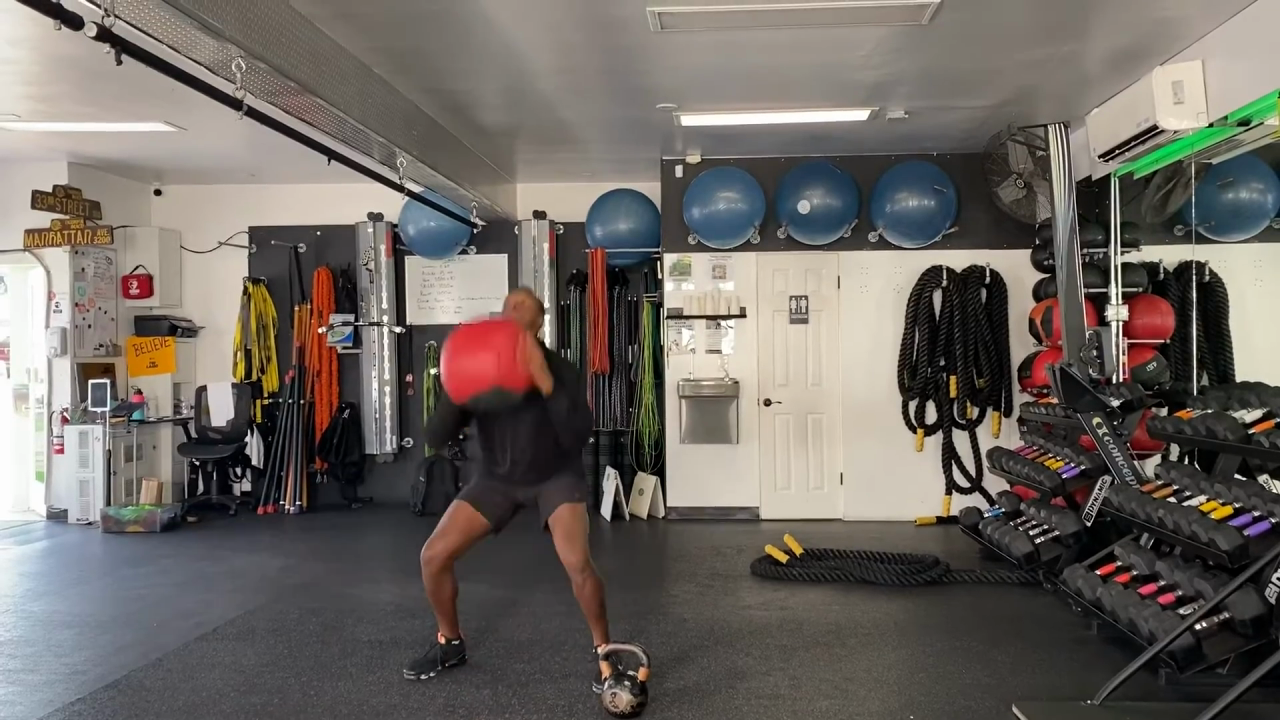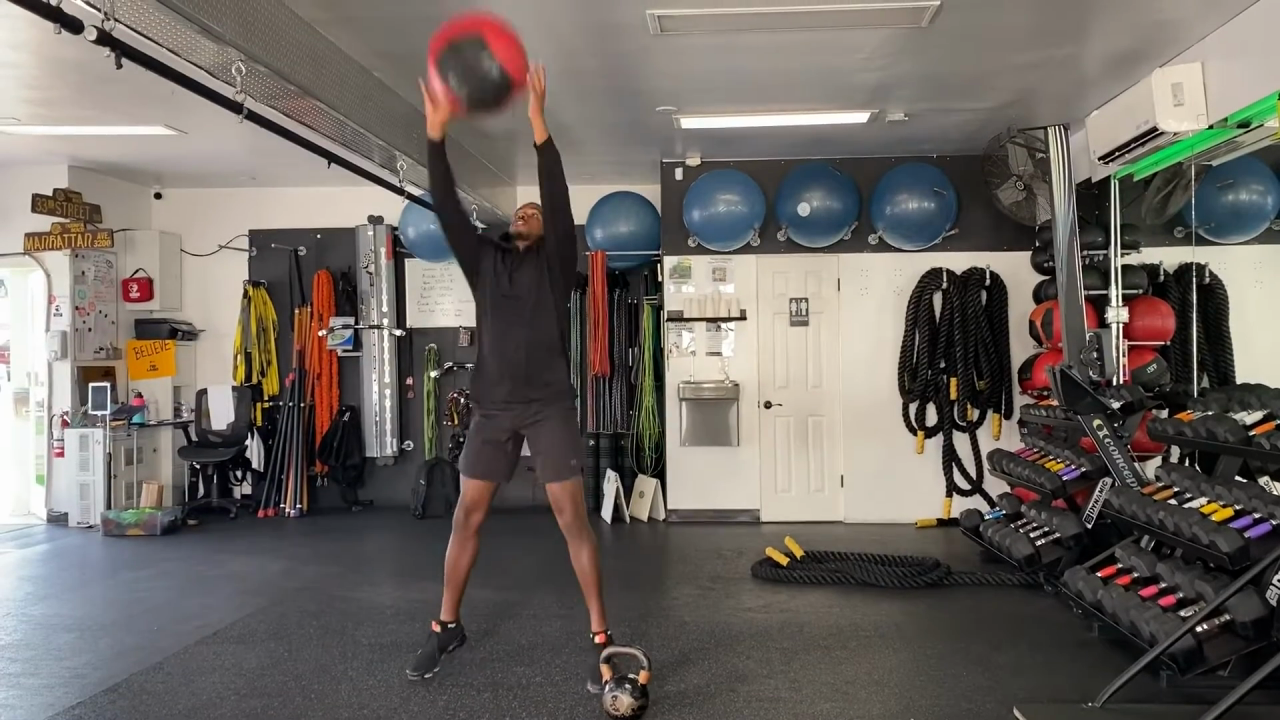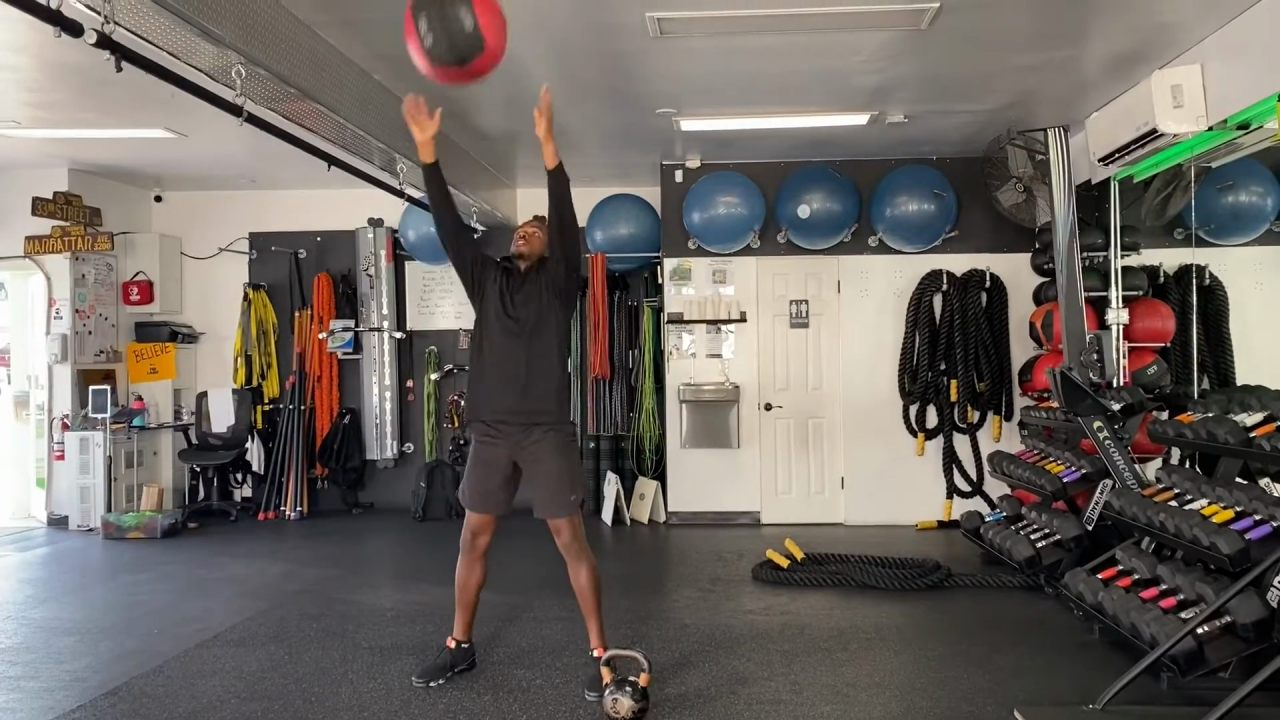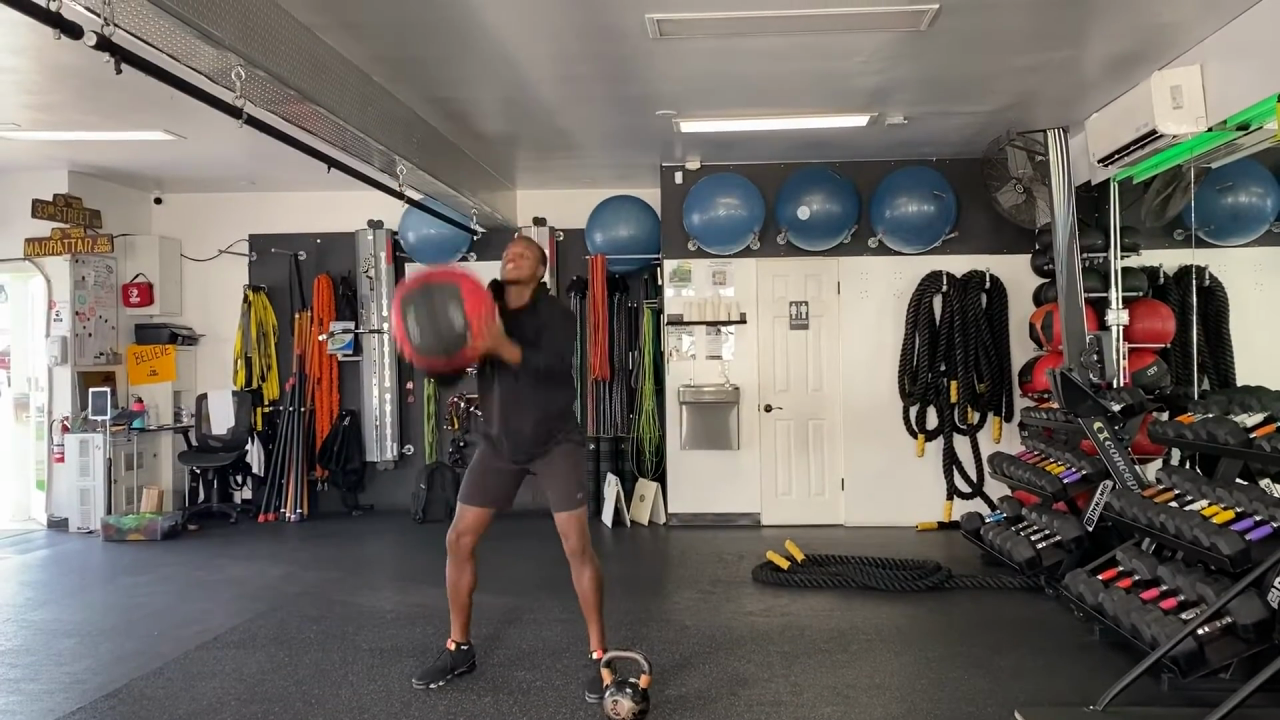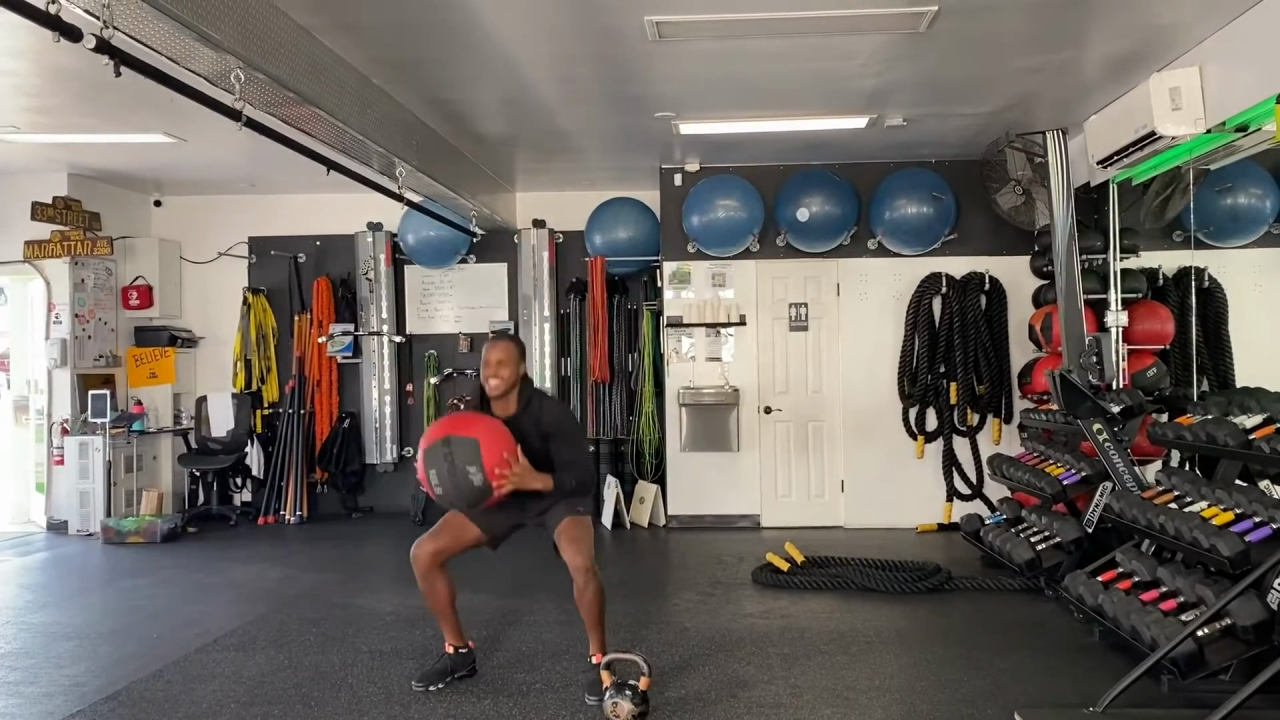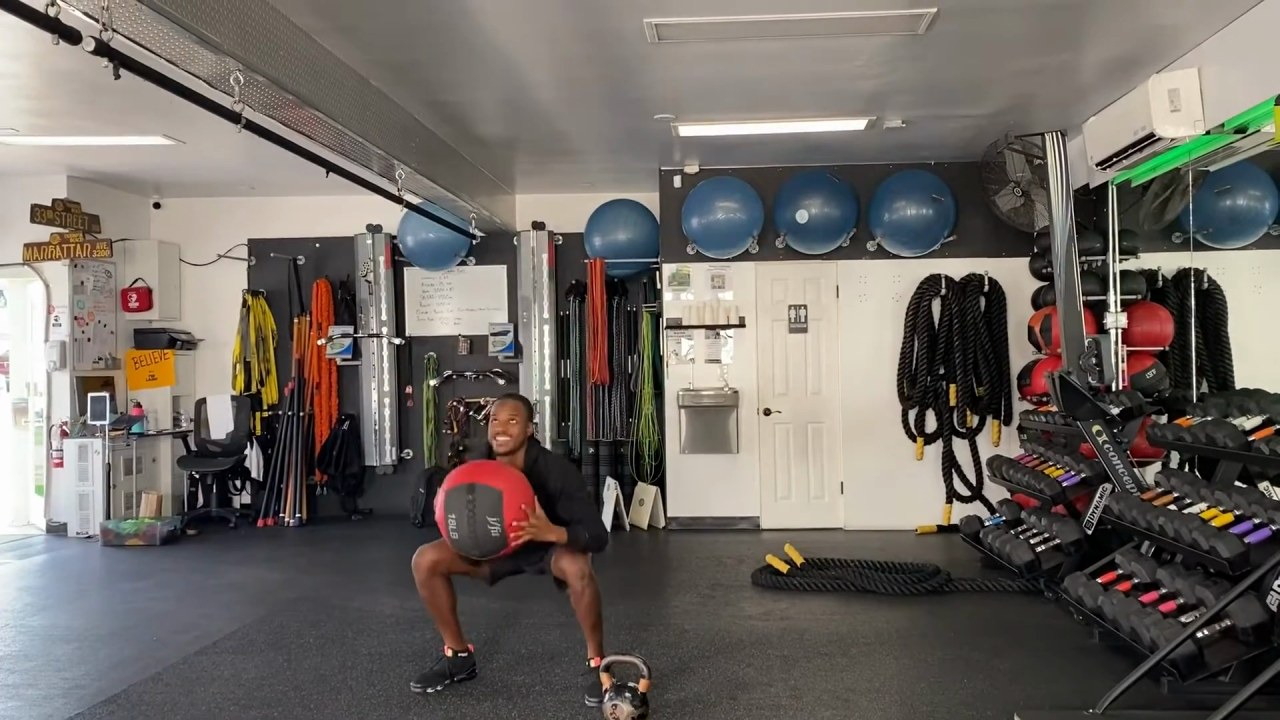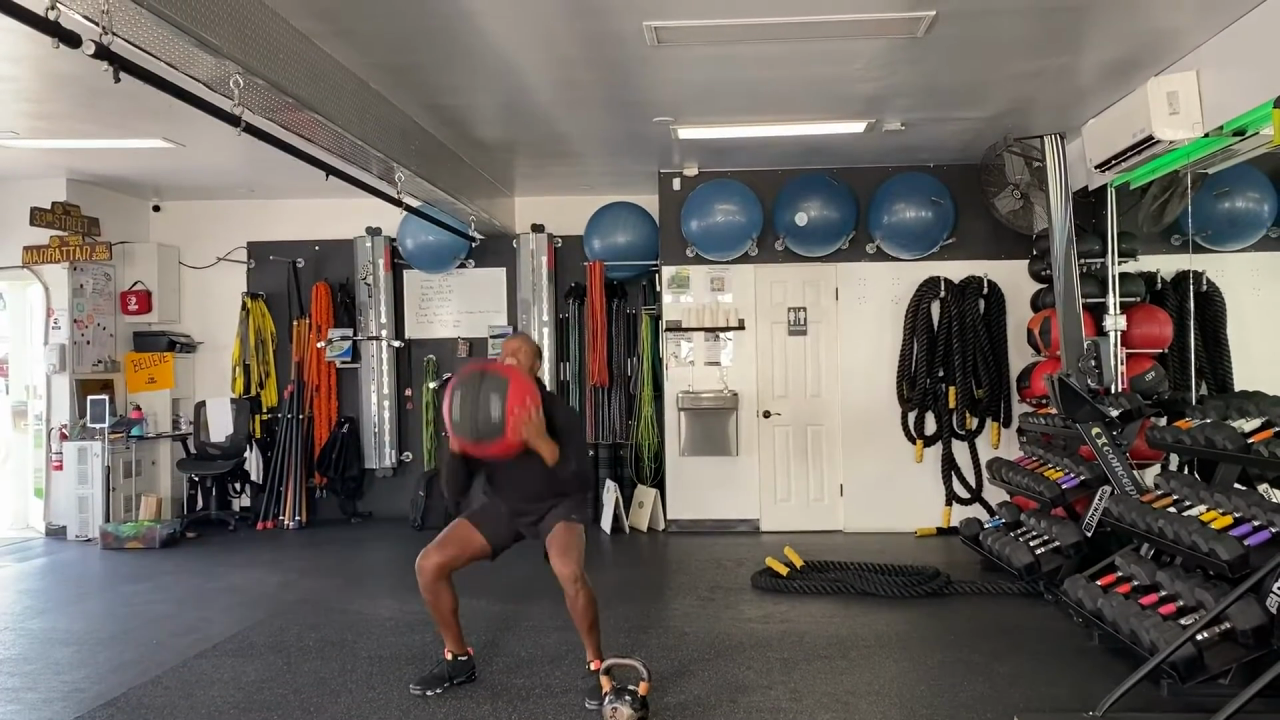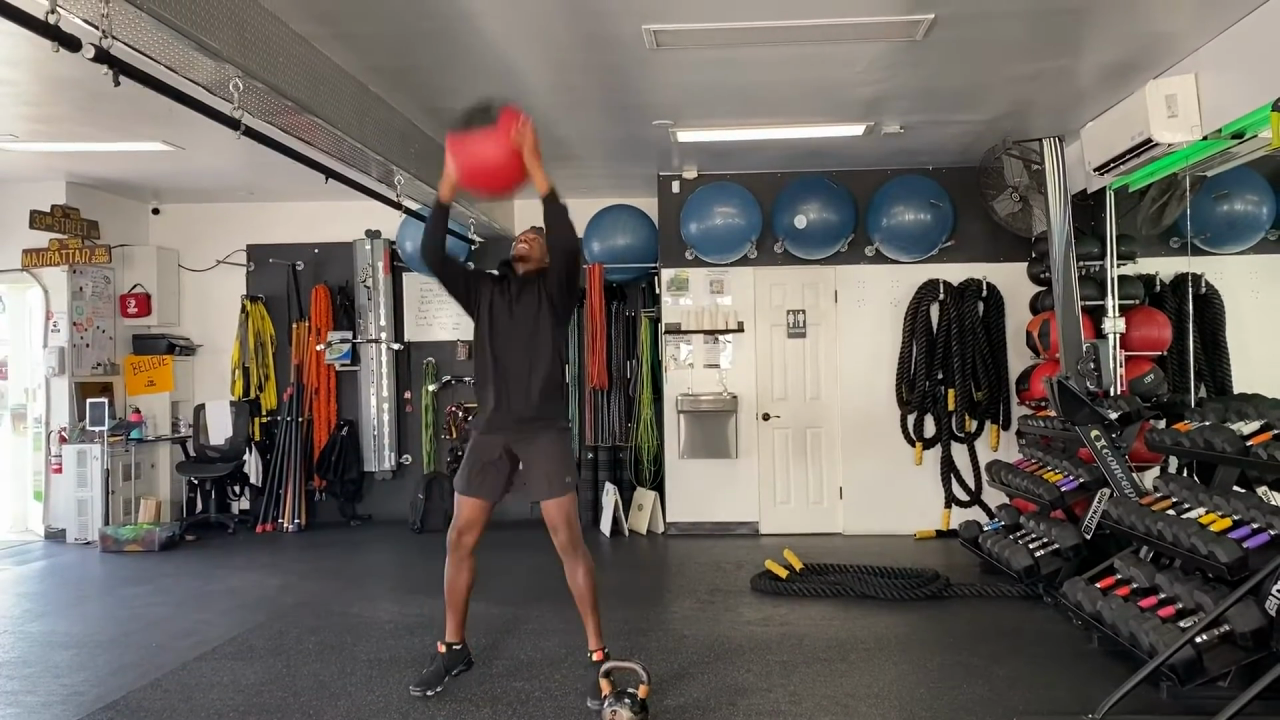
dt=0.3s
person 1, frame 1
left shoulder: (558, 369)
left elbow: (577, 436)
right elbow: (436, 437)
left wrist: (546, 383)
left hip: (555, 476)
right hip: (496, 477)
left knee: (576, 562)
right knee: (433, 556)
left ankle: (604, 651)
right ankle: (449, 642)
person 1, frame 2
left shoulder: (555, 263)
right shoulder: (484, 260)
left elbow: (558, 199)
right elbow: (447, 208)
left wrist: (539, 124)
right wrist: (437, 131)
left hip: (549, 404)
right hip: (495, 405)
left knee: (572, 520)
right knee: (467, 517)
left ankle: (600, 638)
right ankle: (446, 626)
person 1, frame 3
left shoulder: (557, 284)
right shoulder: (487, 281)
left elbow: (566, 225)
right elbow: (449, 226)
left wrist: (547, 145)
right wrist: (427, 149)
left hip: (547, 428)
right hip: (492, 431)
left knee: (570, 542)
right knee: (474, 539)
left ankle: (599, 653)
right ankle: (459, 646)
person 1, frame 4
left shoulder: (556, 313)
left elbow: (554, 366)
left wrist: (503, 346)
left hip: (555, 443)
right hip: (499, 443)
left knee: (577, 548)
right knee: (460, 541)
left ankle: (599, 657)
right ankle: (459, 648)
person 1, frame 5
left shoulder: (550, 412)
left elbow: (584, 478)
left wrist: (532, 479)
left hip: (557, 496)
right hip: (502, 500)
left knee: (581, 564)
right knee: (424, 553)
left ankle: (597, 659)
right ankle: (458, 651)
person 1, frame 6
left shoulder: (556, 471)
left elbow: (597, 536)
right elbow: (468, 554)
left wrist: (549, 532)
left hip: (556, 542)
left knee: (578, 571)
right knee: (426, 560)
left ankle: (596, 663)
right ankle: (458, 656)
person 1, frame 7
left shoulder: (558, 413)
left elbow: (582, 481)
right elbow: (453, 491)
left wrist: (542, 443)
right wrist: (456, 446)
left hip: (556, 505)
right hip: (501, 507)
left knee: (570, 573)
right knee: (430, 565)
left ankle: (596, 665)
right ankle: (458, 658)
person 1, frame 8
left shoulder: (556, 292)
right shoulder: (487, 290)
left elbow: (571, 250)
right elbow: (435, 259)
left wrist: (540, 178)
right wrist: (445, 194)
left hip: (544, 428)
right hip: (491, 428)
left knee: (568, 542)
right knee: (460, 540)
left ankle: (598, 656)
right ankle: (452, 649)
